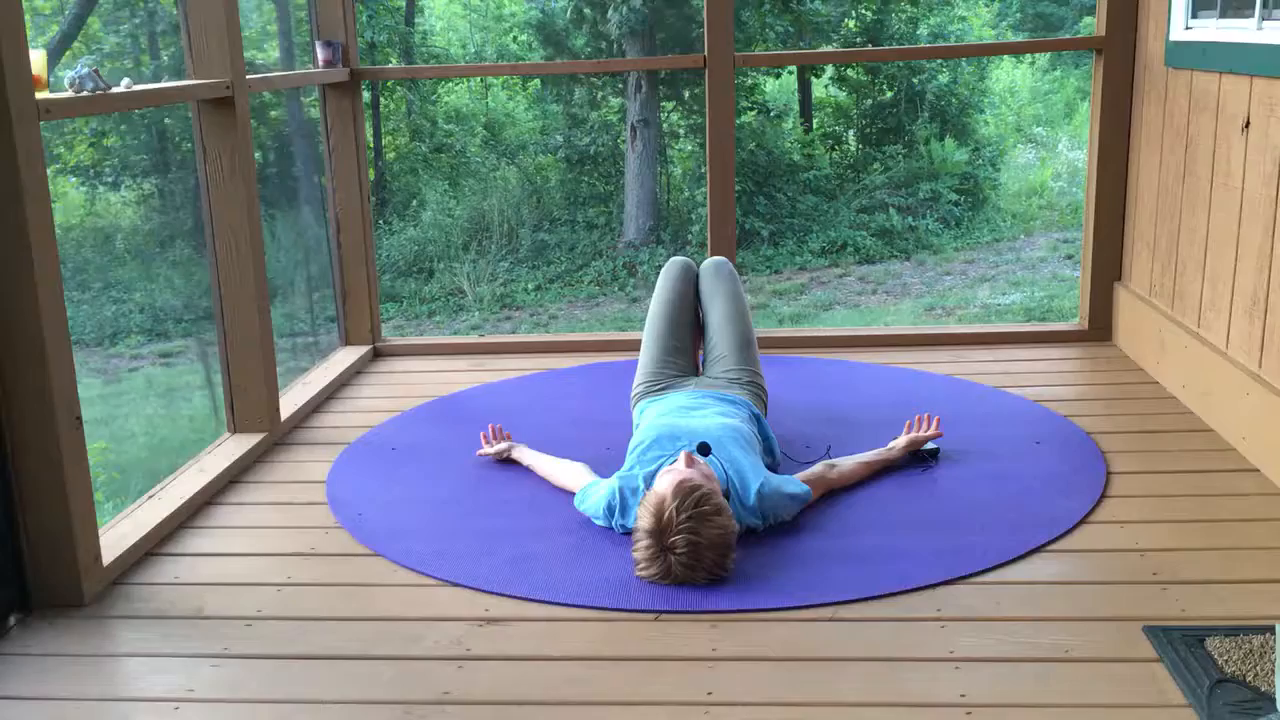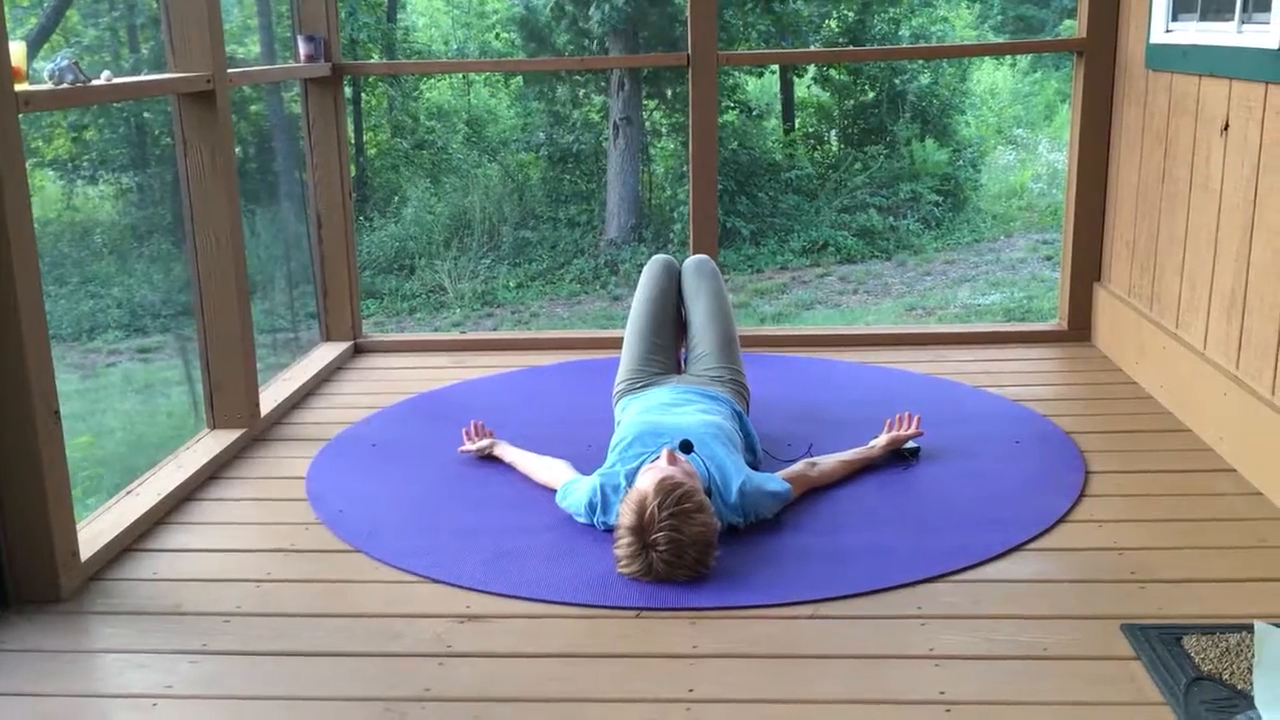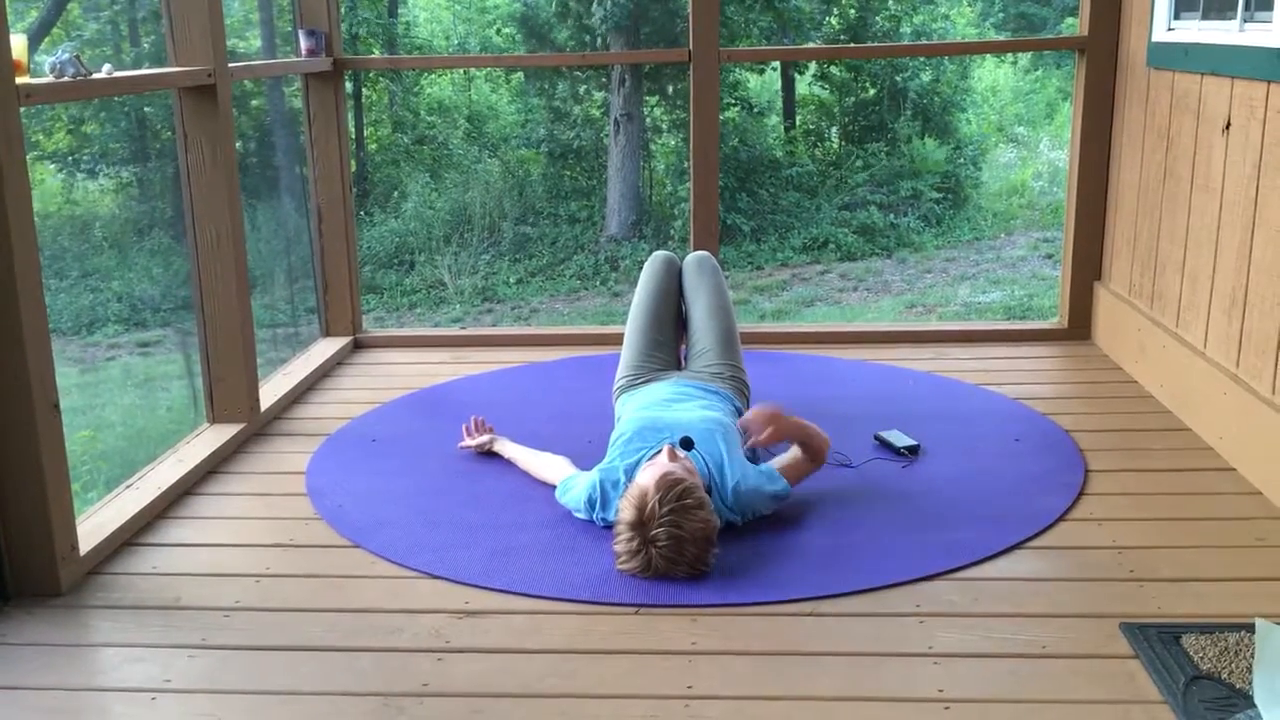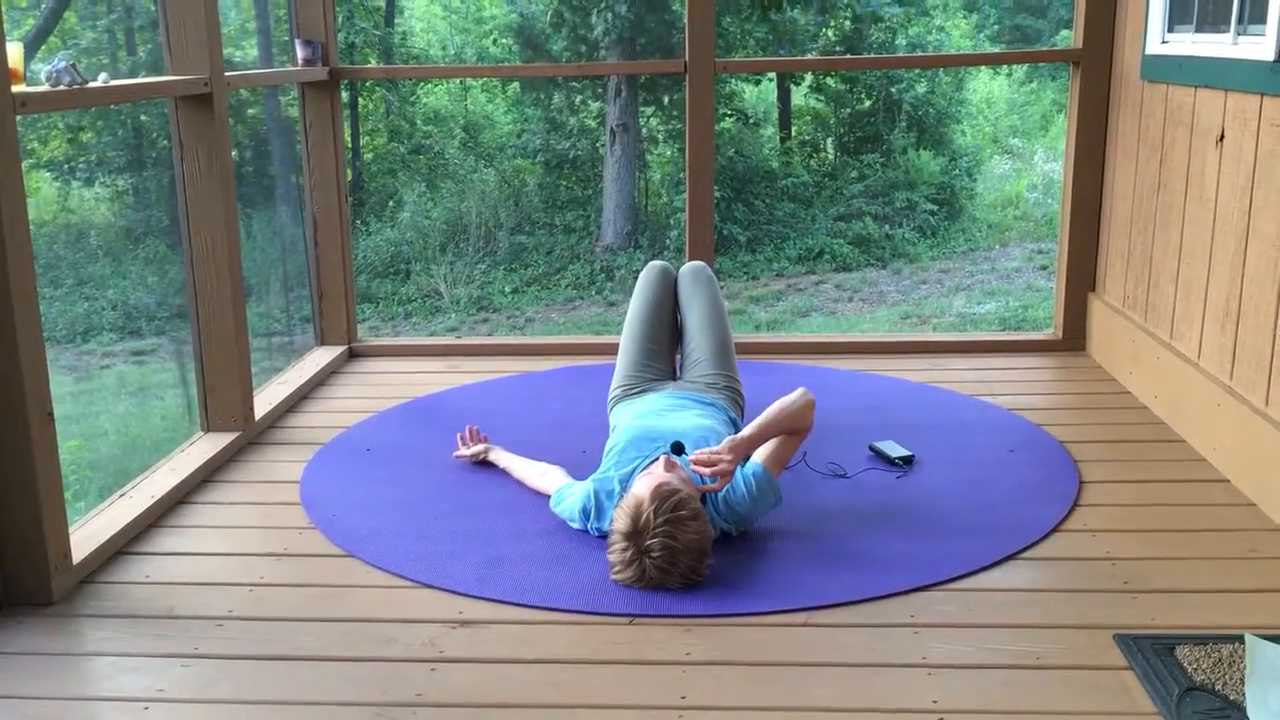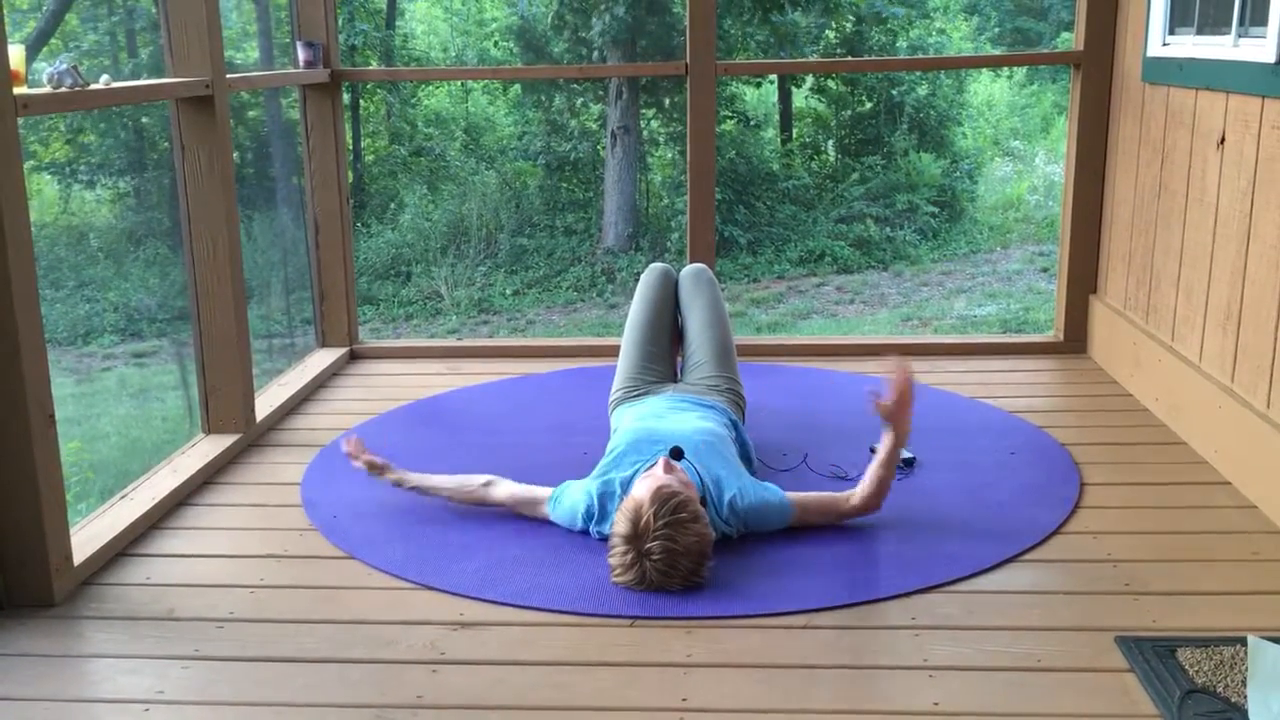
dt=1s
person 1, frame 1
left shoulder: (620, 504)
right shoulder: (759, 501)
left elbow: (574, 472)
right elbow: (828, 472)
left wrist: (512, 450)
right wrist: (900, 447)
left hip: (659, 398)
right hip: (736, 400)
left knee: (679, 267)
right knee: (717, 267)
person 1, frame 2
left shoulder: (602, 501)
right shoulder: (740, 498)
left elbow: (558, 471)
right elbow: (807, 471)
left wrist: (497, 446)
right wrist: (876, 448)
left hip: (641, 396)
right hip: (717, 397)
left knee: (661, 266)
right knee: (699, 265)
person 1, frame 3
left shoulder: (599, 498)
right shoulder: (739, 495)
left elbow: (557, 467)
right elbow: (816, 451)
left wrist: (496, 442)
right wrist: (785, 428)
left hip: (641, 392)
right hip: (716, 392)
left knee: (663, 263)
right knee: (699, 263)
person 1, frame 4
left shoulder: (594, 508)
right shoulder: (733, 504)
left elbow: (548, 474)
right elbow: (802, 402)
left wrist: (492, 452)
right wrist: (742, 443)
left hip: (637, 401)
right hip: (712, 401)
left knee: (658, 272)
right knee: (695, 272)
person 1, frame 5
left shoulder: (594, 507)
right shoulder: (731, 505)
left elbow: (493, 490)
right elbow: (858, 501)
left wrist: (396, 474)
right wrist: (894, 434)
left hip: (636, 406)
right hip: (710, 407)
left knee: (658, 275)
right knee: (696, 275)
